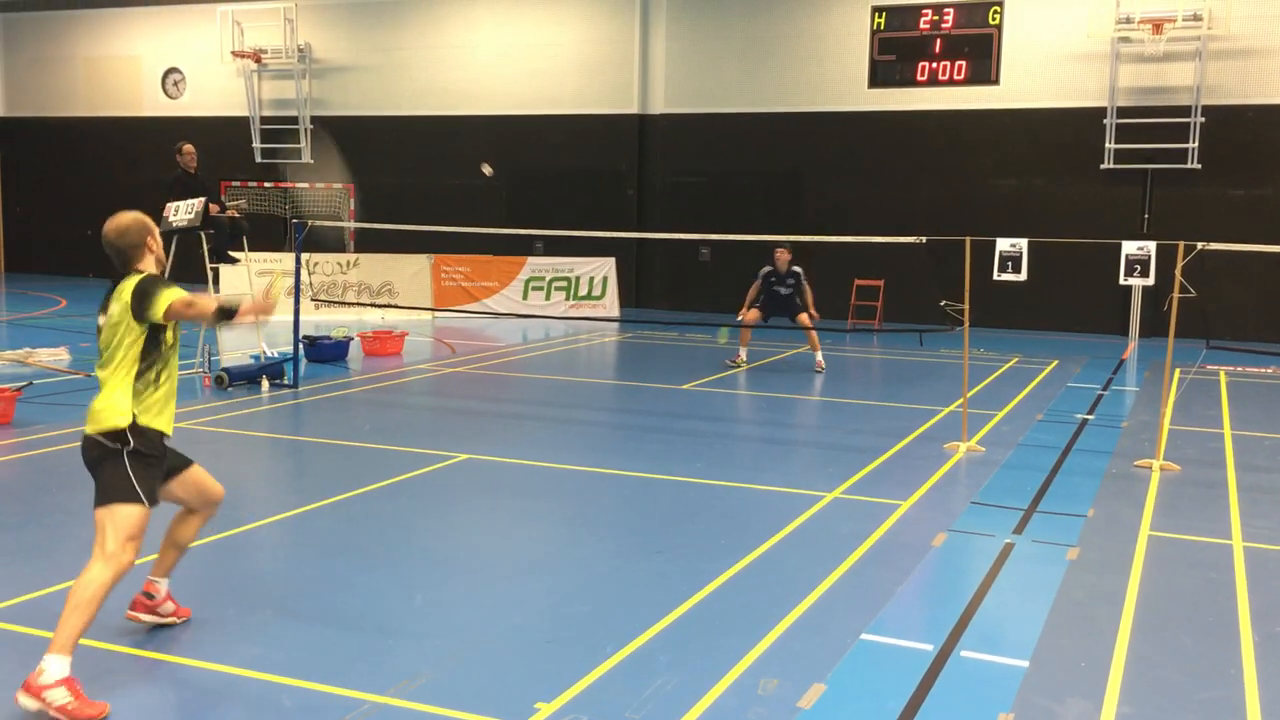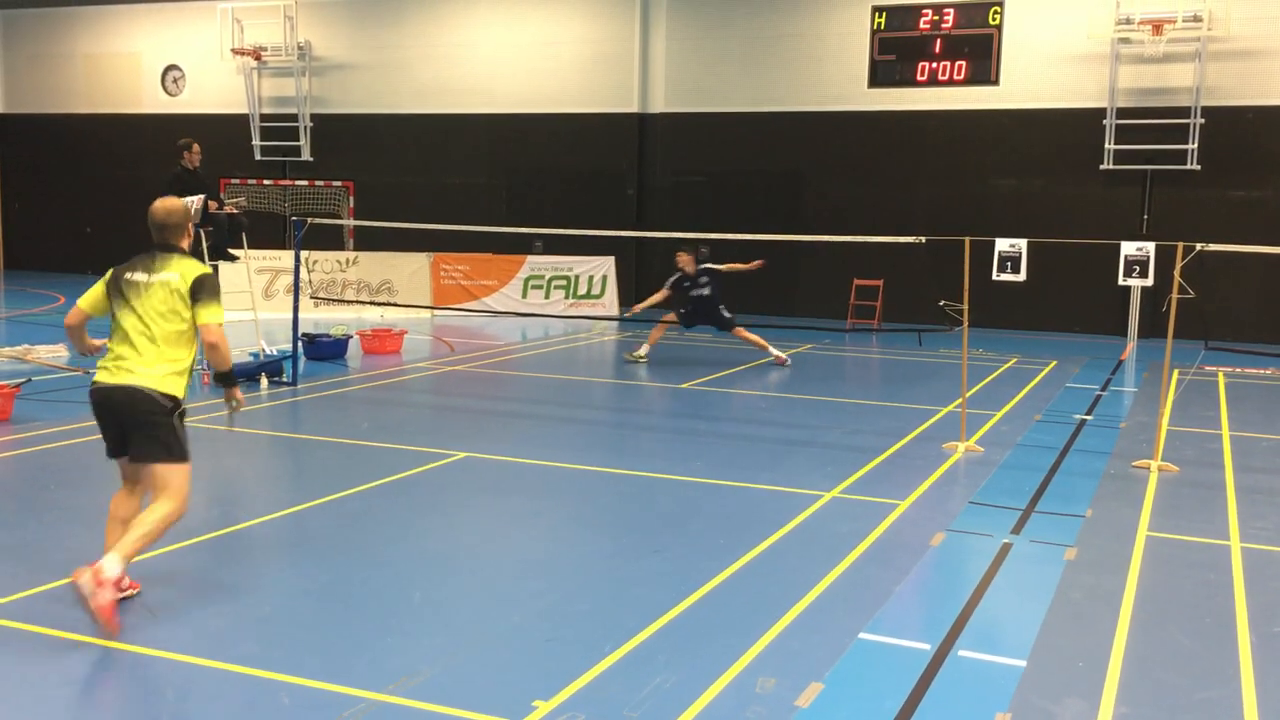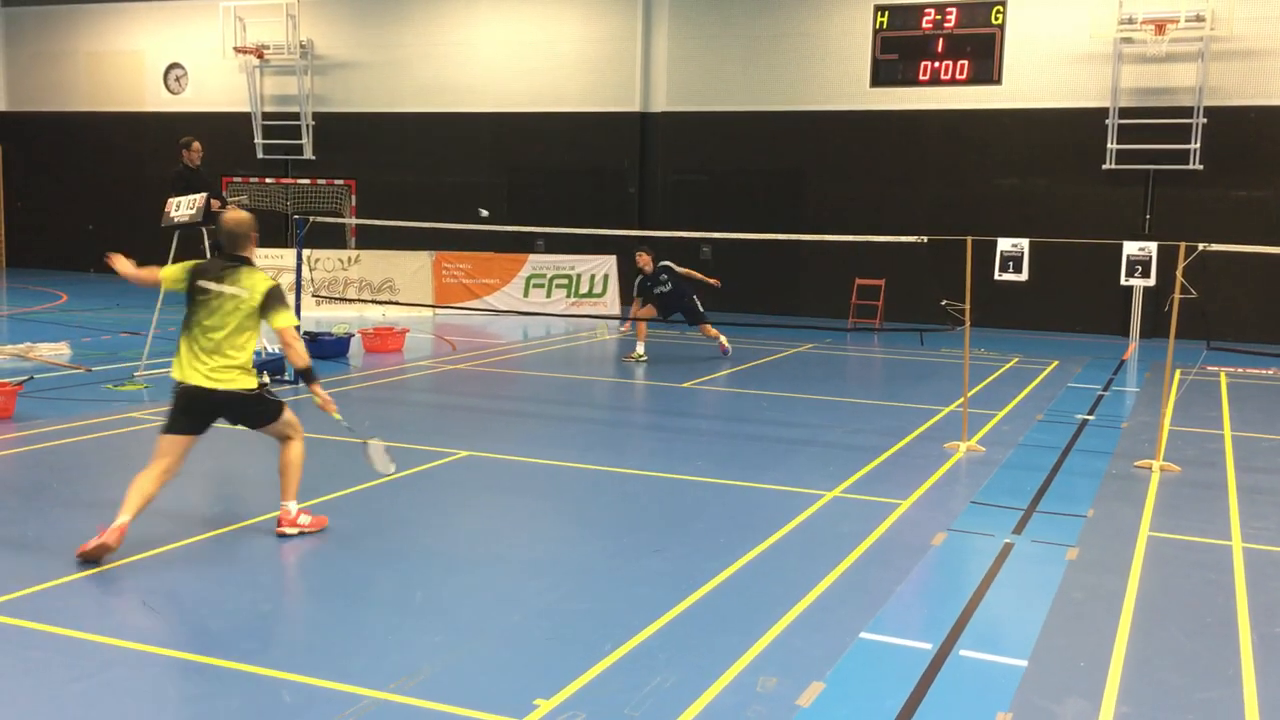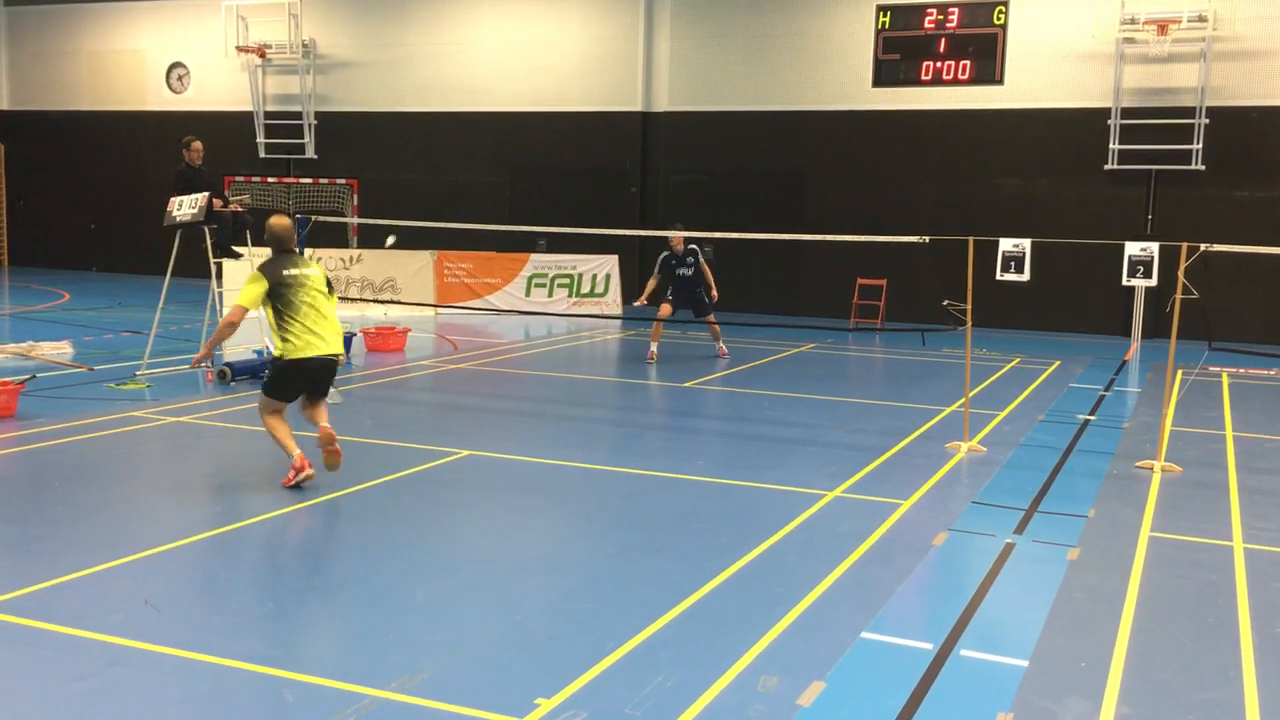
dt=0.4s
person 1, frame 1
left shoulder: (116, 299)
right shoulder: (143, 288)
right elbow: (183, 304)
right wrist: (234, 309)
left hip: (133, 437)
right hip: (120, 443)
left knee: (208, 497)
right knee: (114, 557)
left ankle: (152, 593)
right ankle: (48, 679)
person 1, frame 2
left shoulder: (121, 272)
right shoulder: (199, 276)
left elbow: (72, 322)
right elbow: (212, 340)
left wrist: (87, 347)
right wrist: (231, 386)
left hip: (108, 390)
right hip: (155, 396)
left knee: (135, 485)
right knee: (172, 502)
left ankle: (111, 574)
right ankle: (103, 573)
person 1, frame 3
left shoulder: (197, 271)
right shoulder: (266, 287)
left elbow: (146, 277)
right elbow: (289, 338)
left wrist: (125, 268)
right wrist: (314, 385)
left hip: (191, 388)
right hip: (240, 390)
left knee: (159, 468)
right knee: (293, 435)
left ankle: (115, 530)
right ankle: (290, 515)
person 1, frame 4
left shoulder: (265, 272)
right shoulder: (316, 269)
left elbow: (234, 318)
left wrist: (207, 348)
left hip: (296, 359)
right hip: (332, 355)
left knee: (269, 412)
right knee: (311, 409)
left ankle: (299, 461)
right ankle: (326, 432)
